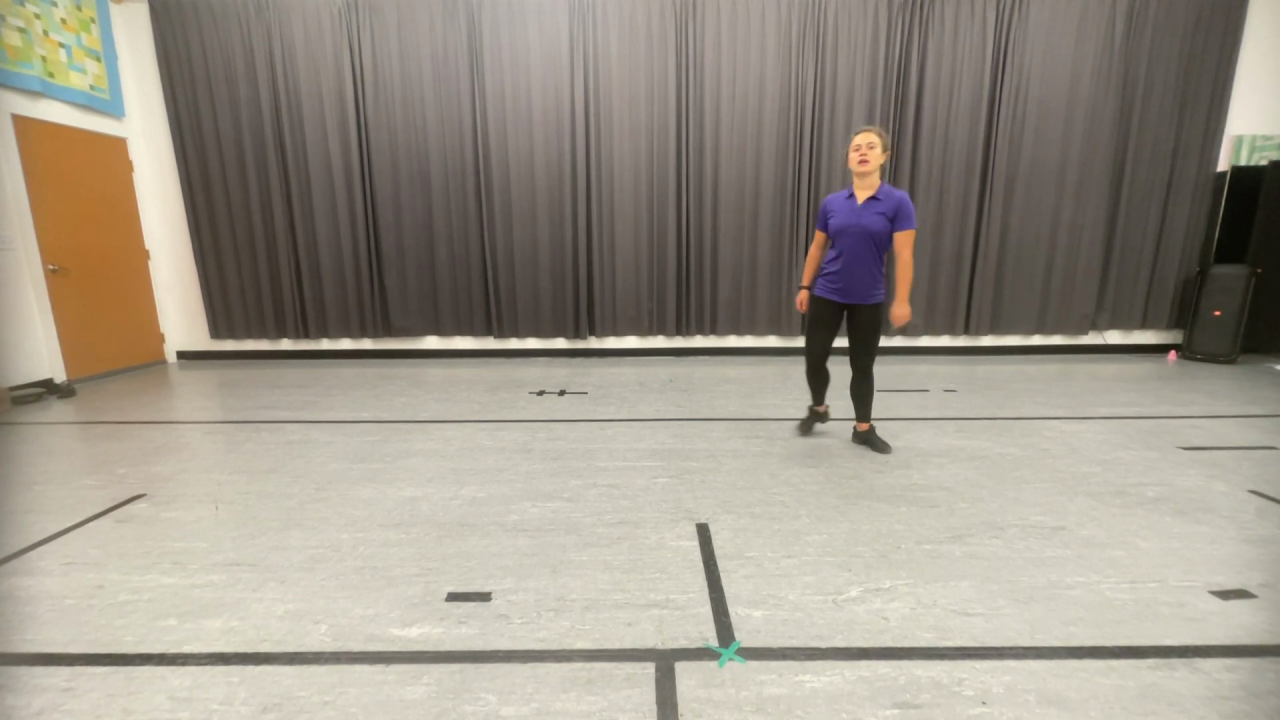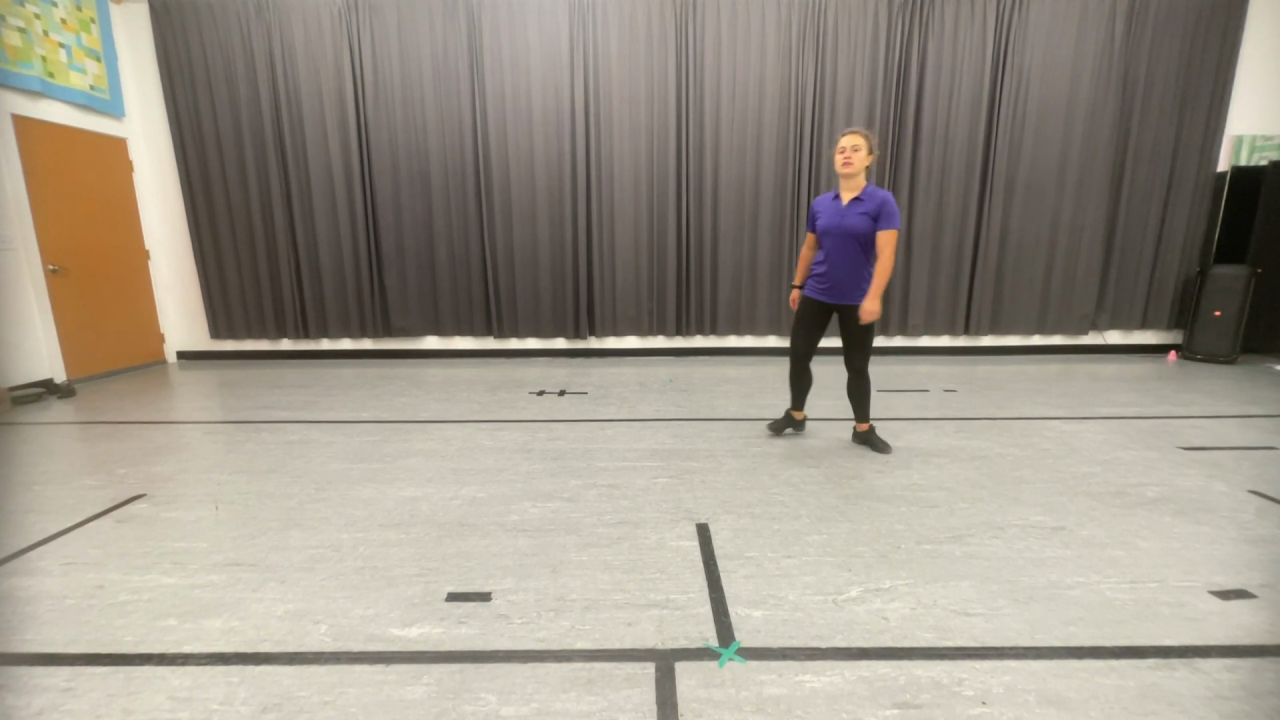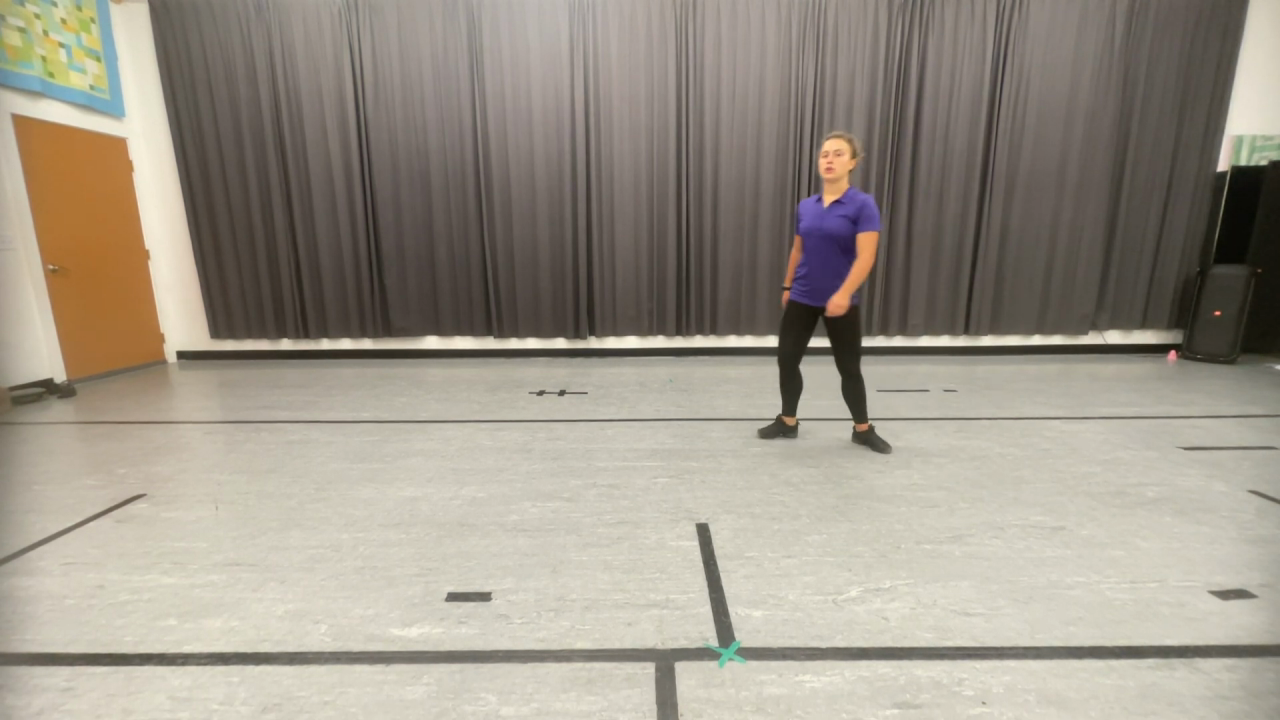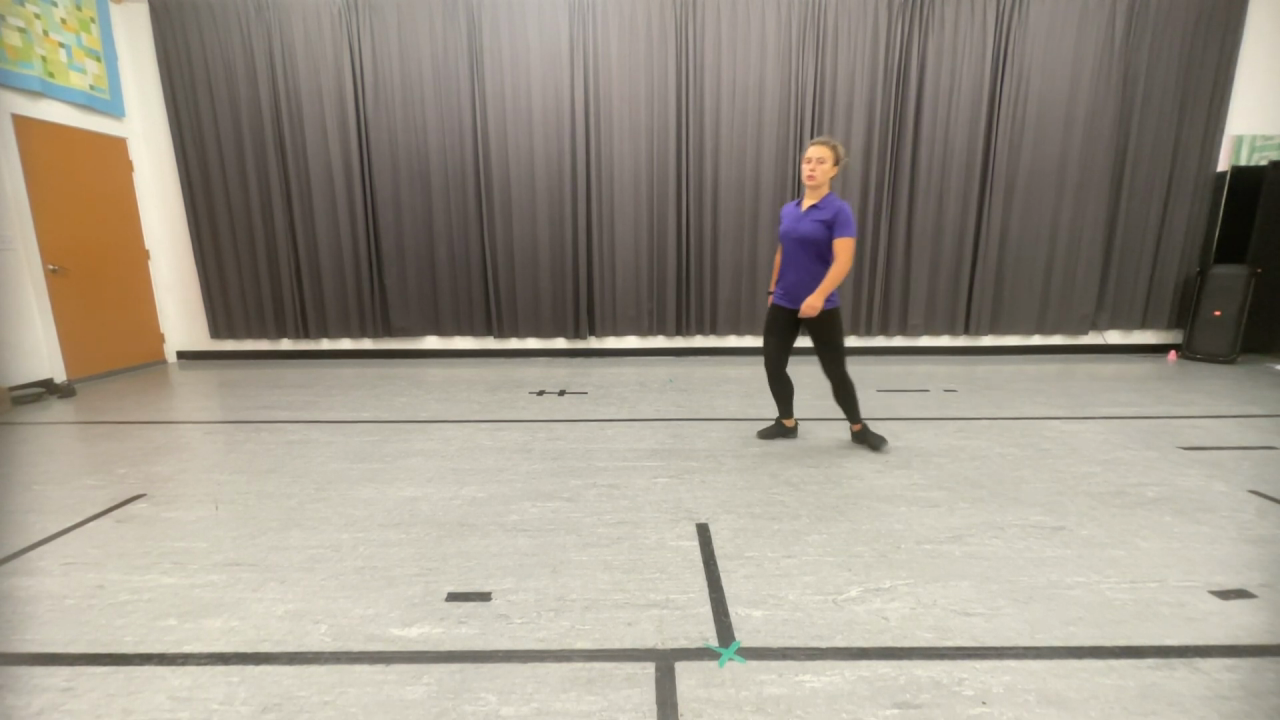
dt=0.1s
person 1, frame 1
left shoulder: (898, 202)
right shoulder: (831, 203)
left elbow: (903, 256)
right elbow: (818, 248)
left wrist: (902, 299)
right wrist: (805, 286)
left hip: (869, 300)
right hip: (827, 294)
left knee: (862, 366)
right knee: (815, 355)
left ankle: (864, 429)
right ankle: (819, 408)
person 1, frame 2
left shoulder: (882, 202)
right shoulder: (820, 205)
left elbow: (885, 255)
left wrist: (874, 297)
right wrist: (797, 285)
left hip: (856, 299)
right hip: (817, 295)
left knee: (857, 366)
right knee: (799, 355)
left ankle: (863, 429)
right ankle: (795, 415)
person 1, frame 3
left shoulder: (863, 205)
right shoulder: (806, 207)
left elbow: (866, 256)
left wrist: (844, 294)
right wrist: (788, 286)
left hip: (842, 302)
right hip: (803, 298)
left knee: (849, 367)
right knee: (787, 360)
left ankle: (863, 429)
right ankle: (787, 421)
person 1, frame 4
left shoulder: (838, 211)
right shoulder: (787, 211)
left elbow: (842, 261)
left wrist: (818, 296)
right wrist: (773, 291)
left hip: (821, 306)
right hip: (784, 303)
left knee: (835, 370)
right knee: (773, 364)
left ankle: (859, 428)
right ankle: (787, 422)
